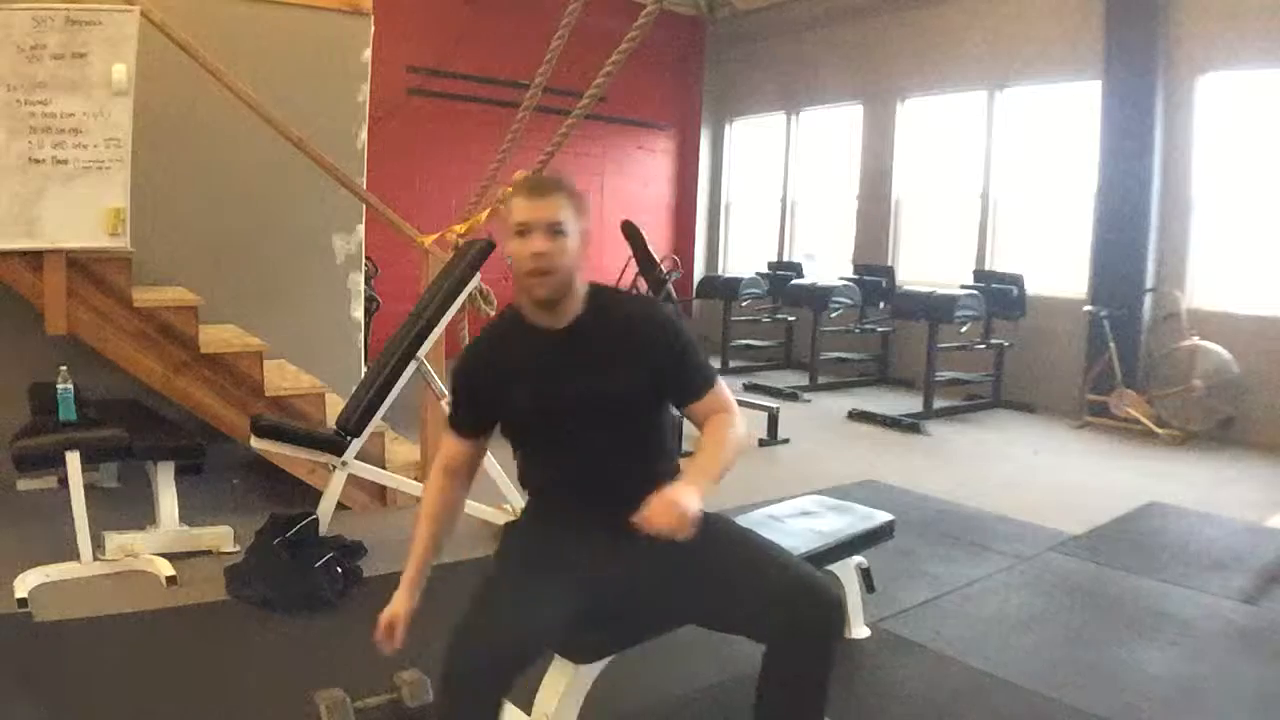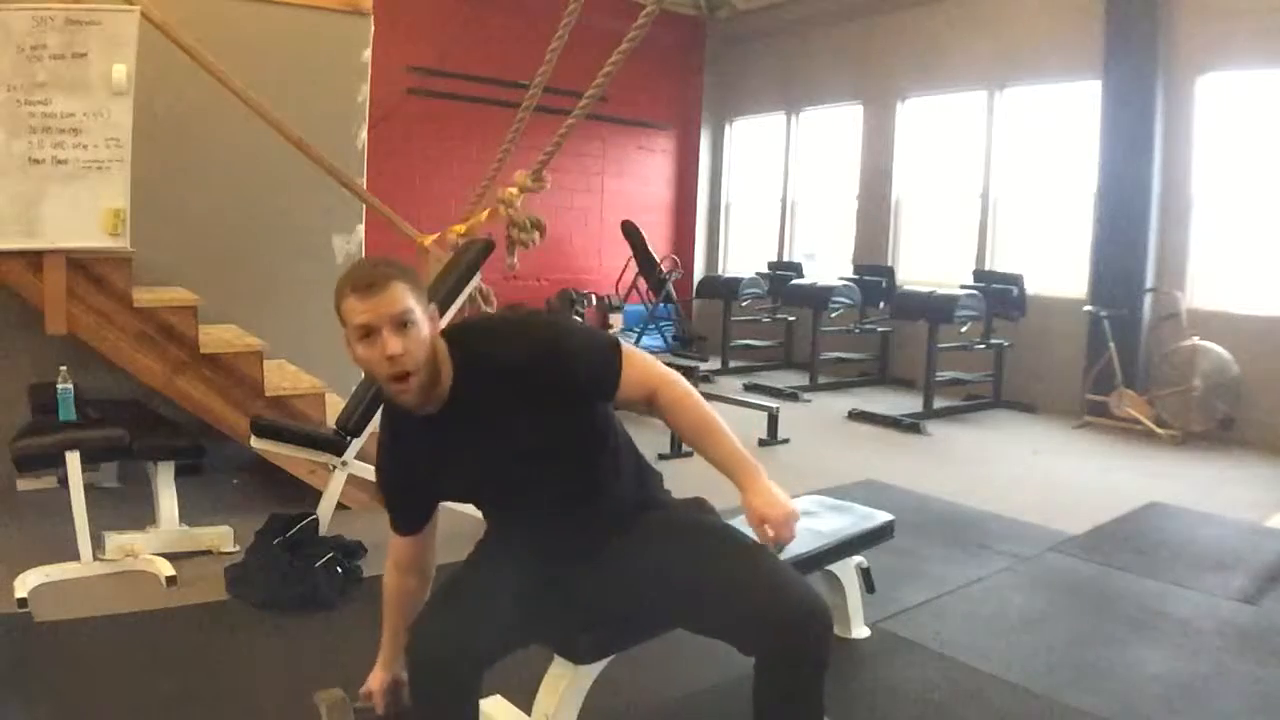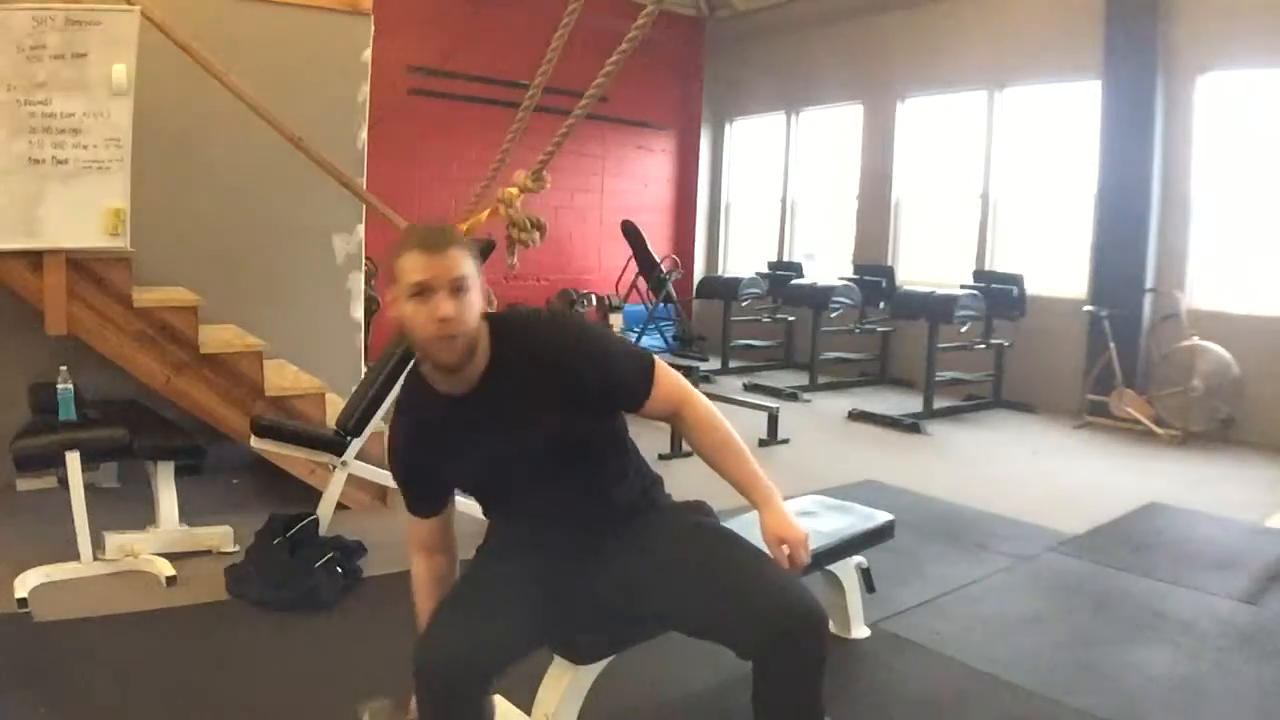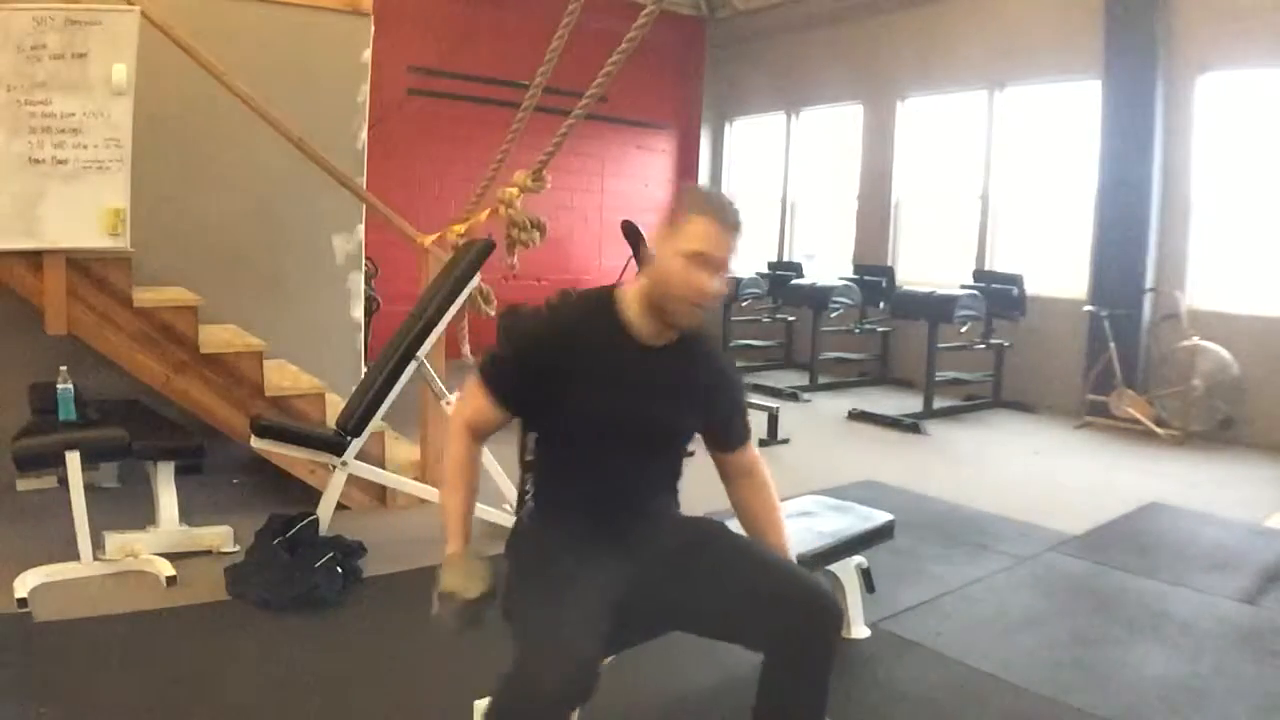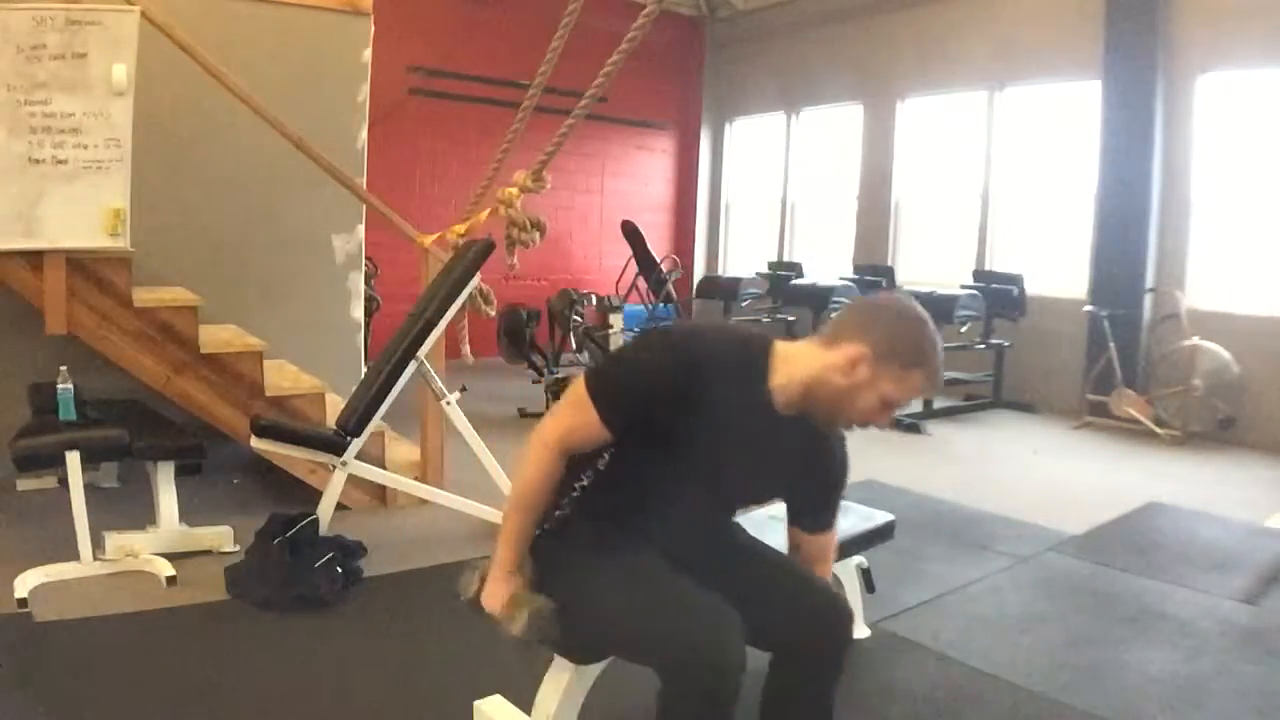
dt=0.5s
person 1, frame 1
left shoulder: (642, 324)
right shoulder: (489, 356)
left elbow: (722, 417)
right elbow: (452, 467)
left wrist: (688, 485)
right wrist: (410, 586)
left hip: (659, 530)
right hip: (558, 539)
left knee: (813, 605)
right knee: (481, 648)
person 1, frame 2
left shoulder: (519, 347)
right shoulder: (400, 447)
left elbow: (657, 385)
right elbow: (409, 565)
left wrist: (752, 481)
right wrist: (388, 661)
left hip: (638, 523)
right hip: (532, 552)
left knee: (799, 620)
right knee: (435, 650)
person 1, frame 3
left shoulder: (559, 347)
right shoulder: (415, 426)
left elbow: (683, 404)
right elbow: (431, 549)
left wrist: (768, 504)
right wrist: (433, 648)
left hip: (638, 528)
right hip: (531, 552)
left knee: (794, 619)
right knee: (446, 664)
person 1, frame 4
left shoulder: (708, 367)
right shoulder: (558, 332)
left elbow: (743, 470)
right elbow: (466, 427)
left wrist: (785, 577)
right wrist: (457, 550)
left hip: (659, 537)
right hip: (562, 543)
left knee: (811, 613)
right knee: (554, 676)
person 1, frame 5
left shoulder: (818, 446)
right shoulder: (691, 362)
left elbow: (812, 558)
right elbow: (554, 438)
right wrist: (505, 570)
right hip: (587, 547)
left knee: (823, 621)
right knee: (708, 646)
